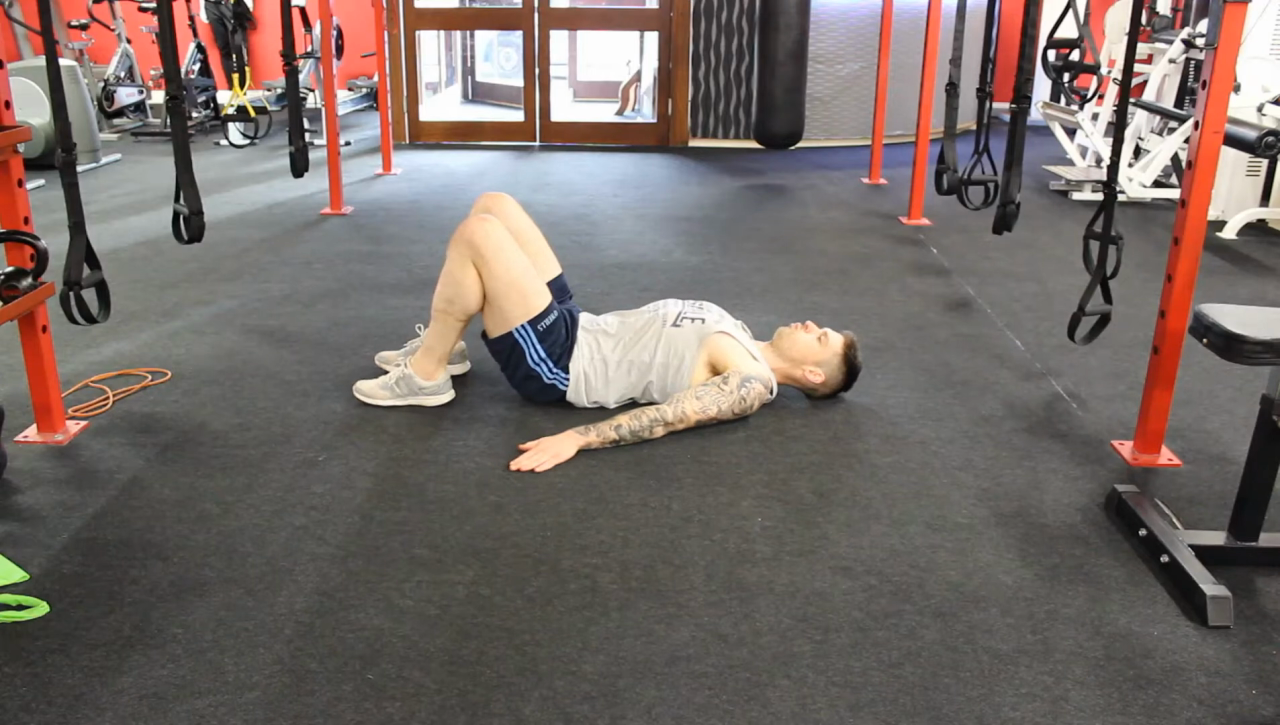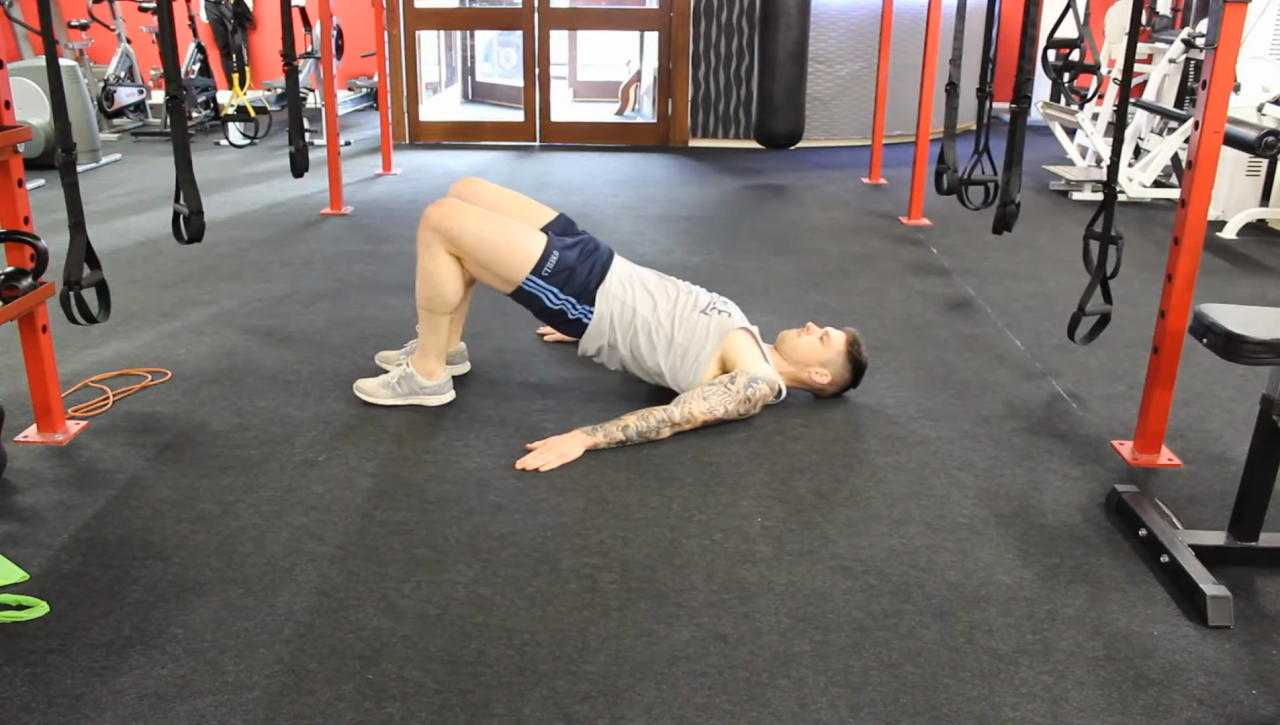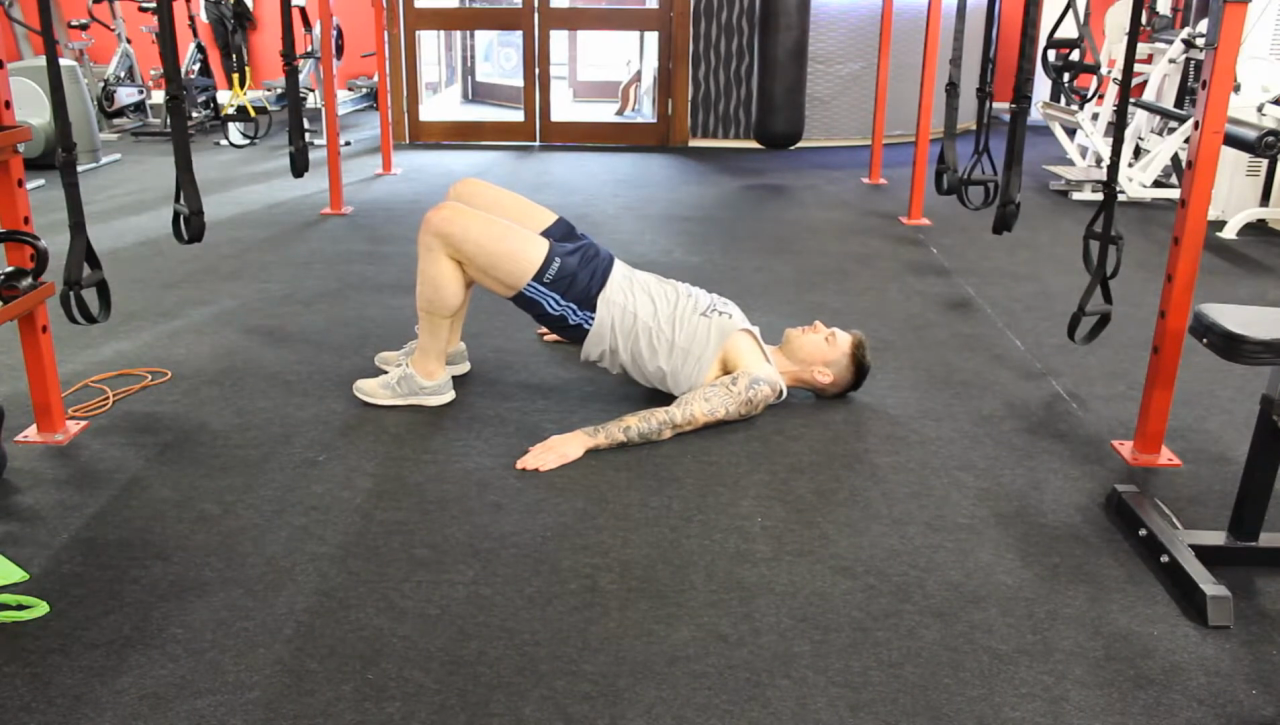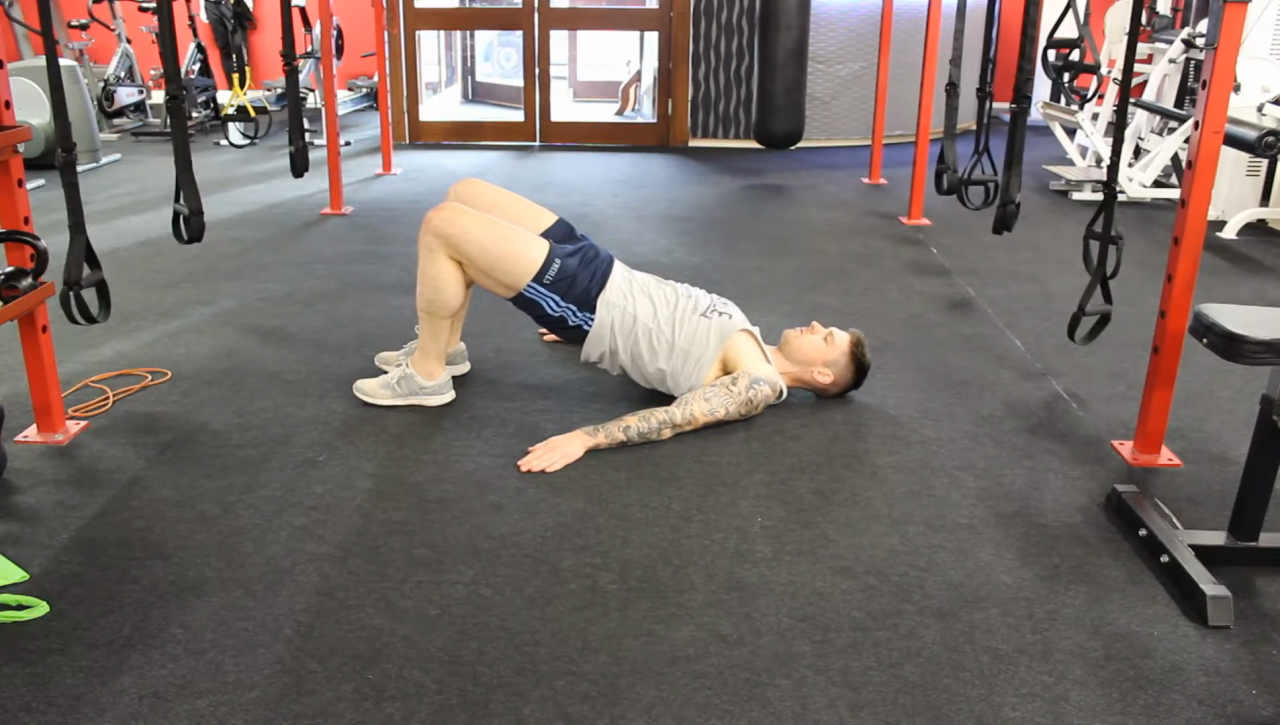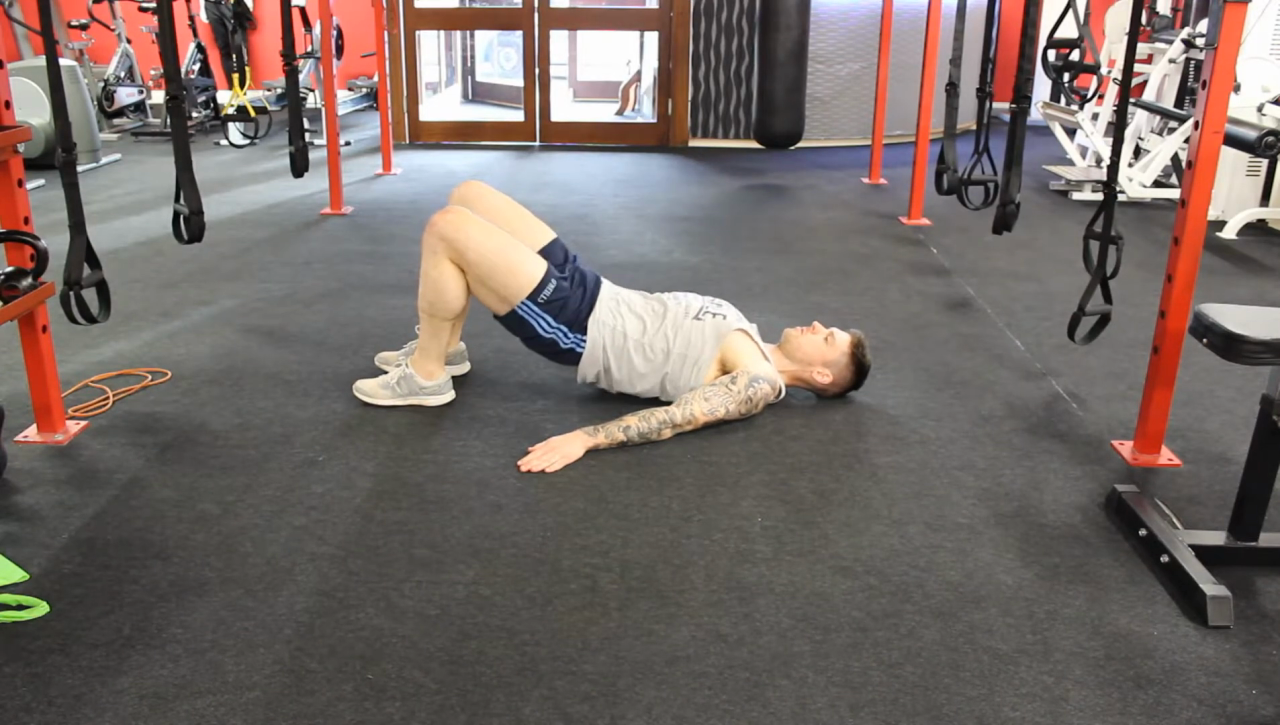
dt=1s
person 1, frame 1
left shoulder: (751, 384)
right shoulder: (739, 338)
left elbow: (668, 416)
left wrist: (575, 438)
left hip: (556, 364)
right hip: (576, 326)
left knee: (476, 234)
right knee: (493, 205)
left ankle: (424, 377)
right ankle: (443, 348)
person 1, frame 2
left shoulder: (758, 384)
right shoulder: (748, 345)
left elbow: (678, 416)
left wrist: (583, 438)
left hip: (586, 294)
right hip: (598, 273)
left knee: (439, 220)
right knee: (463, 193)
left ankle: (426, 376)
right ankle: (446, 348)
person 1, frame 3
left shoulder: (760, 384)
right shoulder: (748, 343)
left elbow: (677, 418)
left wrist: (583, 439)
left hip: (587, 302)
right hip: (600, 275)
left knee: (441, 225)
right knee: (464, 193)
left ankle: (426, 376)
right ankle: (445, 349)
person 1, frame 4
left shoulder: (760, 384)
right shoulder: (749, 345)
left elbow: (677, 418)
left wrist: (584, 439)
left hip: (587, 302)
right hip: (598, 275)
left knee: (441, 226)
right knee: (464, 193)
left ankle: (426, 376)
right ankle: (445, 348)
person 1, frame 5
left shoulder: (760, 383)
right shoulder: (748, 341)
left elbow: (678, 418)
left wrist: (584, 439)
left hip: (579, 330)
right hip: (589, 294)
left knee: (445, 229)
right knee: (469, 195)
left ankle: (425, 377)
right ankle: (445, 349)
